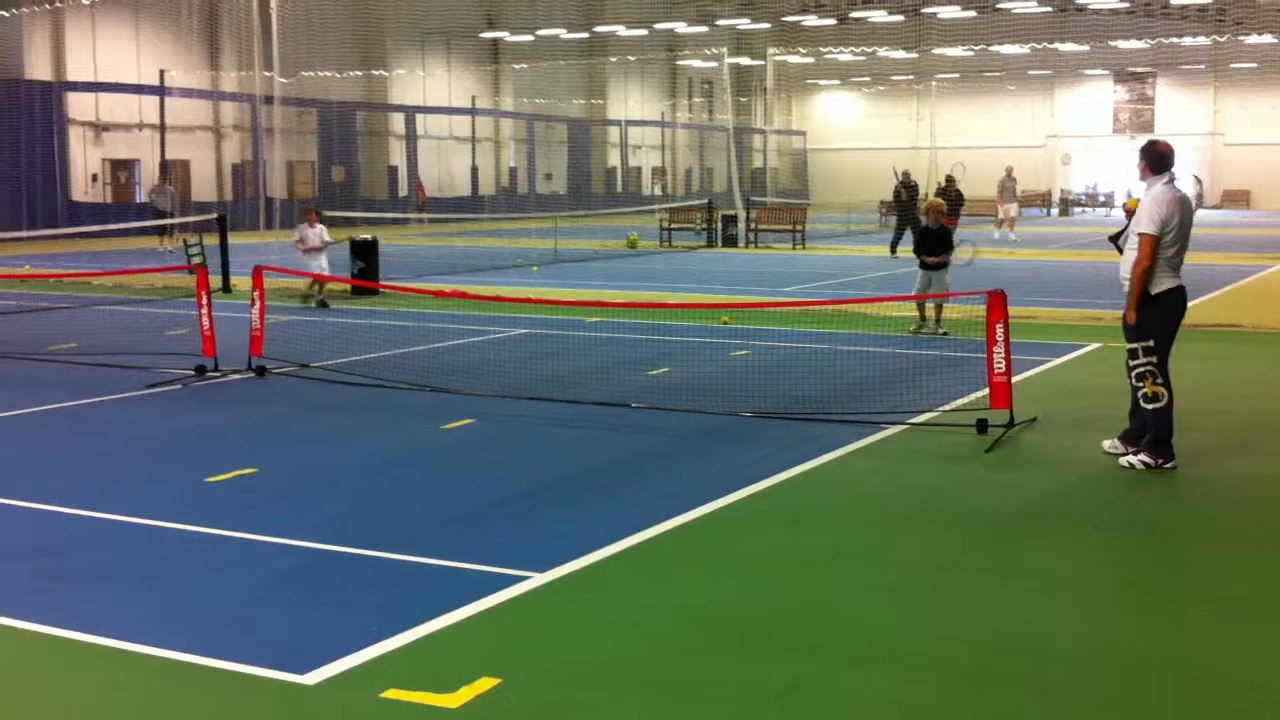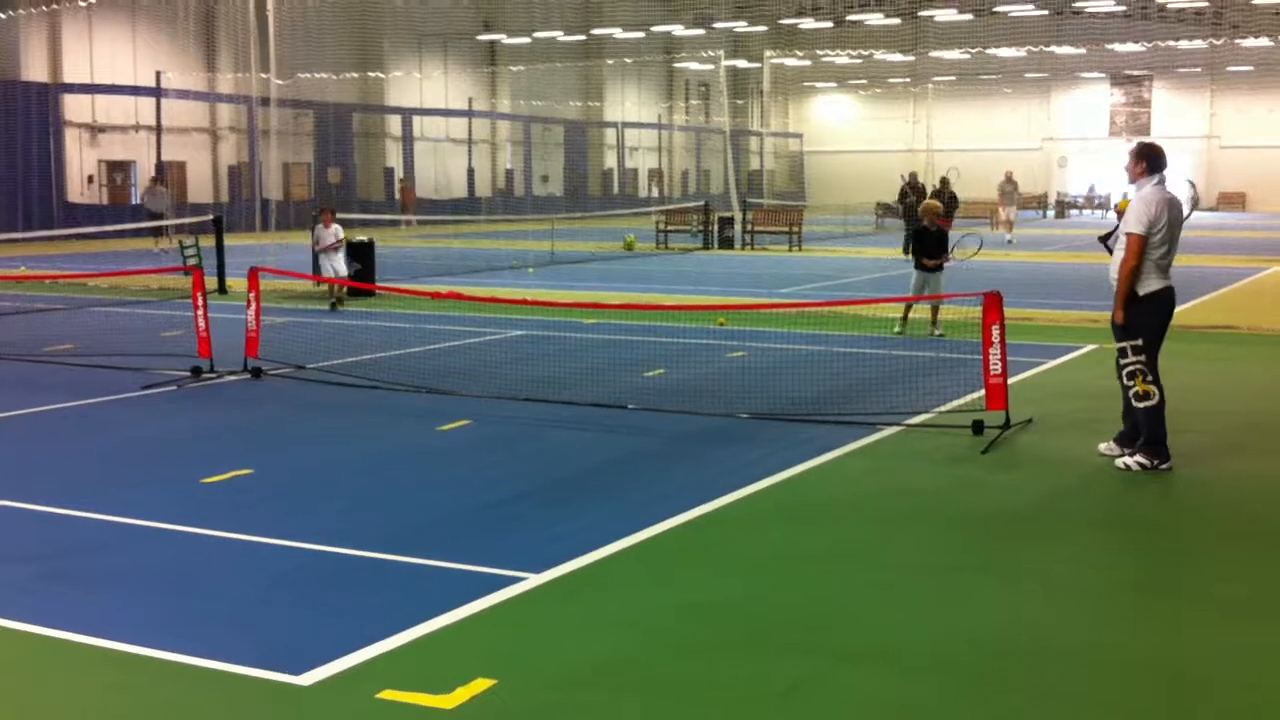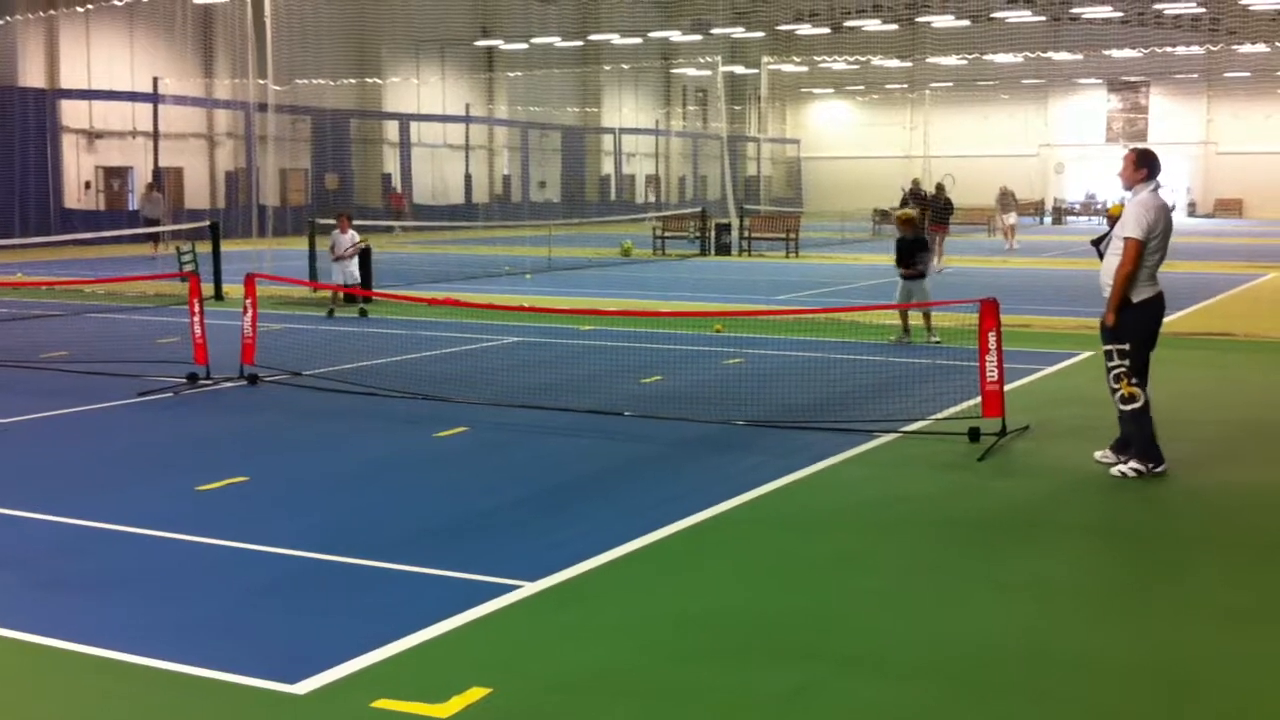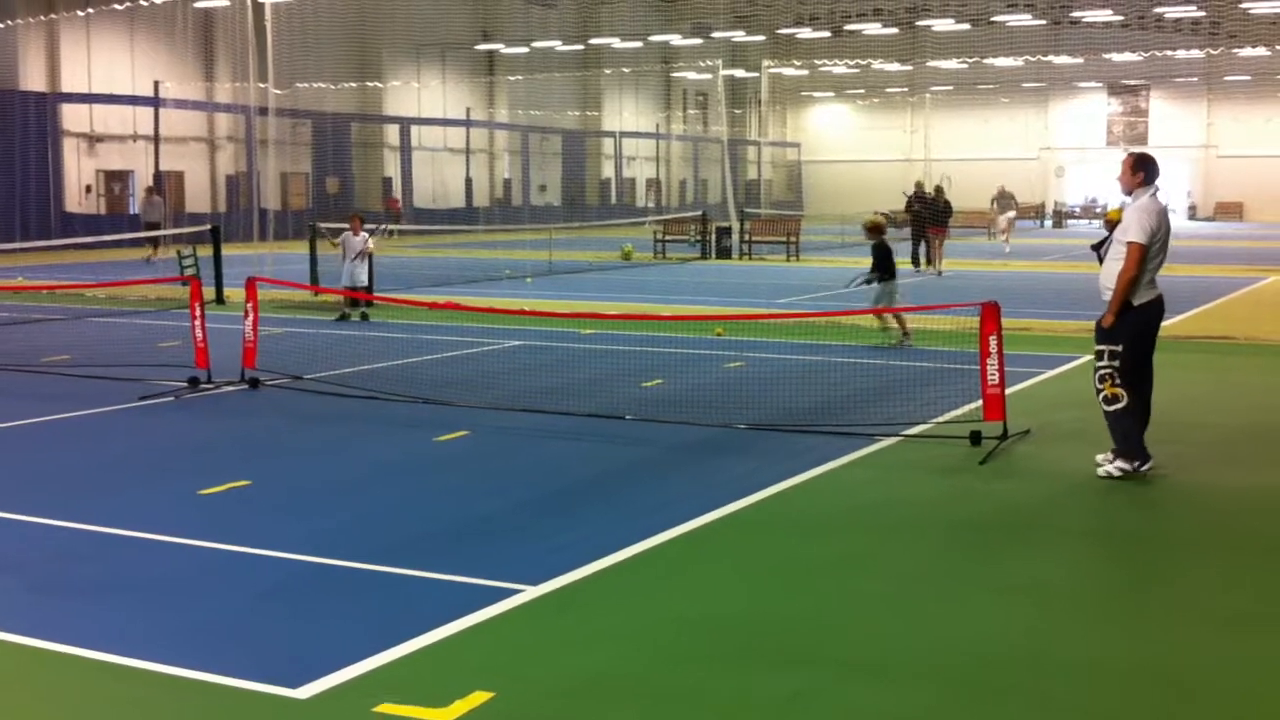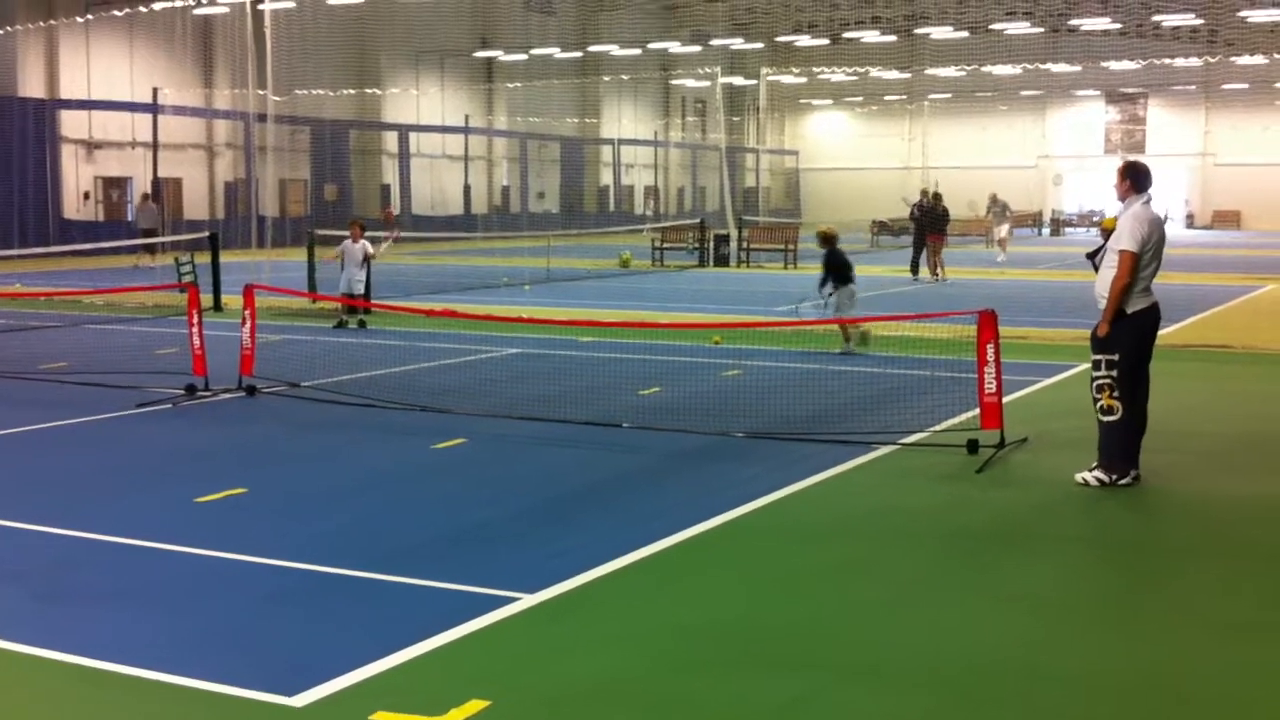
dt=0.3s
person 1, frame 1
left shoulder: (1155, 200)
right shoulder: (1181, 199)
left elbow: (1145, 261)
left wrist: (1132, 306)
right wrist: (1136, 223)
left hip: (1153, 298)
right hip: (1168, 293)
left knee: (1149, 374)
right knee: (1143, 370)
left ankle: (1159, 451)
right ankle: (1136, 436)
person 1, frame 2
left shoulder: (1143, 201)
right shoulder: (1171, 201)
left elbow: (1132, 260)
left wrist: (1119, 305)
right wrist: (1126, 224)
left hip: (1141, 298)
right hip: (1158, 293)
left knee: (1139, 375)
right knee: (1132, 372)
left ankle: (1154, 452)
right ankle: (1131, 438)
person 1, frame 3
left shoulder: (1140, 206)
right shoulder: (1158, 205)
left elbow: (1128, 265)
left wrist: (1111, 309)
right wrist: (1118, 228)
left hip: (1131, 304)
right hip: (1145, 301)
left knee: (1124, 380)
right knee: (1130, 378)
left ankle: (1147, 456)
right ankle: (1127, 446)
person 1, frame 4
left shoulder: (1140, 211)
right shoulder: (1153, 208)
left elbow: (1131, 269)
left wrist: (1111, 311)
right wrist: (1116, 232)
left hip: (1129, 308)
right hip: (1145, 305)
left knee: (1108, 382)
right knee: (1134, 381)
left ankle: (1132, 455)
right ankle: (1129, 451)
person 1, frame 5
left shoulder: (1133, 218)
right shoulder: (1150, 217)
left elbow: (1124, 277)
left wrist: (1106, 321)
right wrist: (1111, 241)
left hip: (1125, 316)
right hip: (1143, 312)
left knee: (1109, 392)
right knee: (1131, 391)
left ankle: (1114, 467)
right ankle: (1126, 463)
